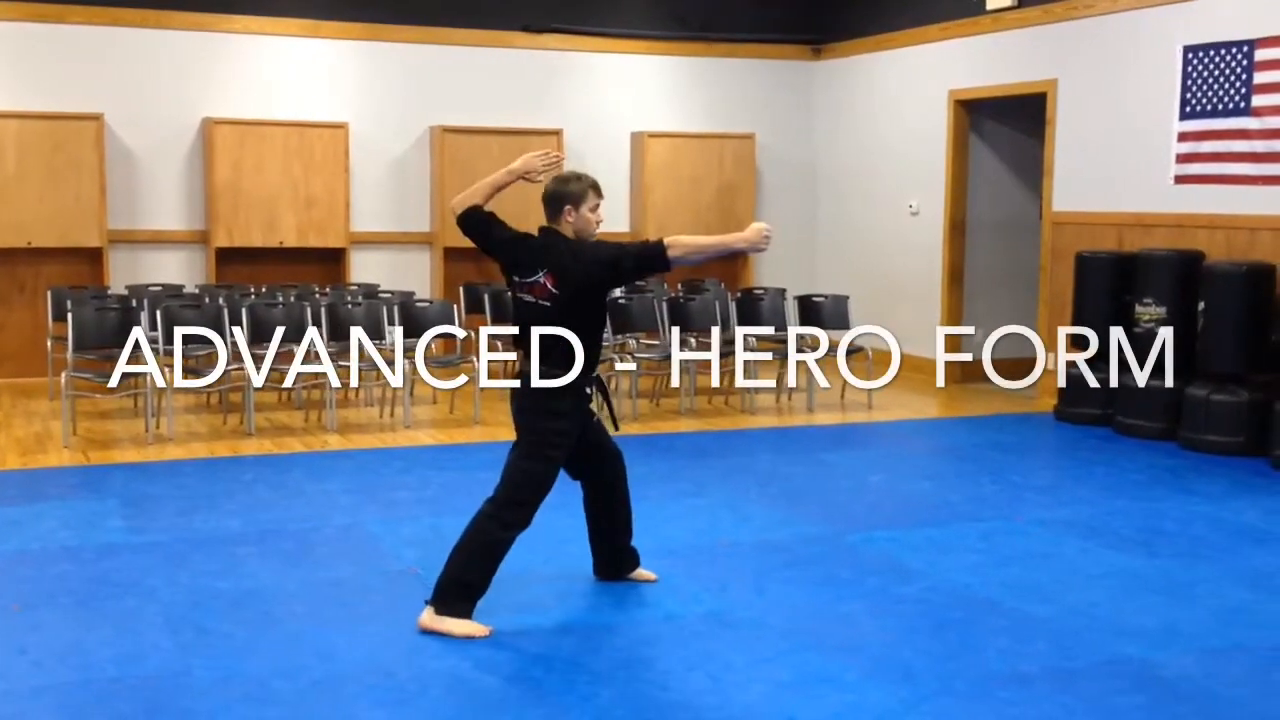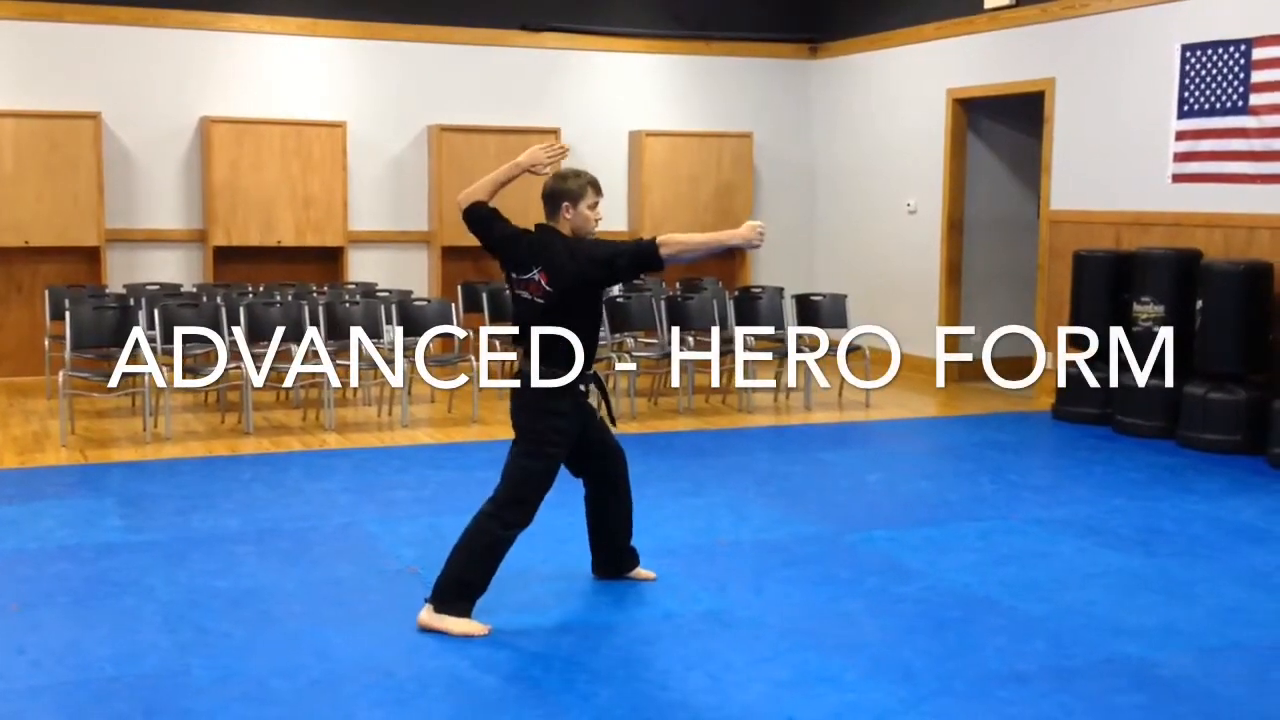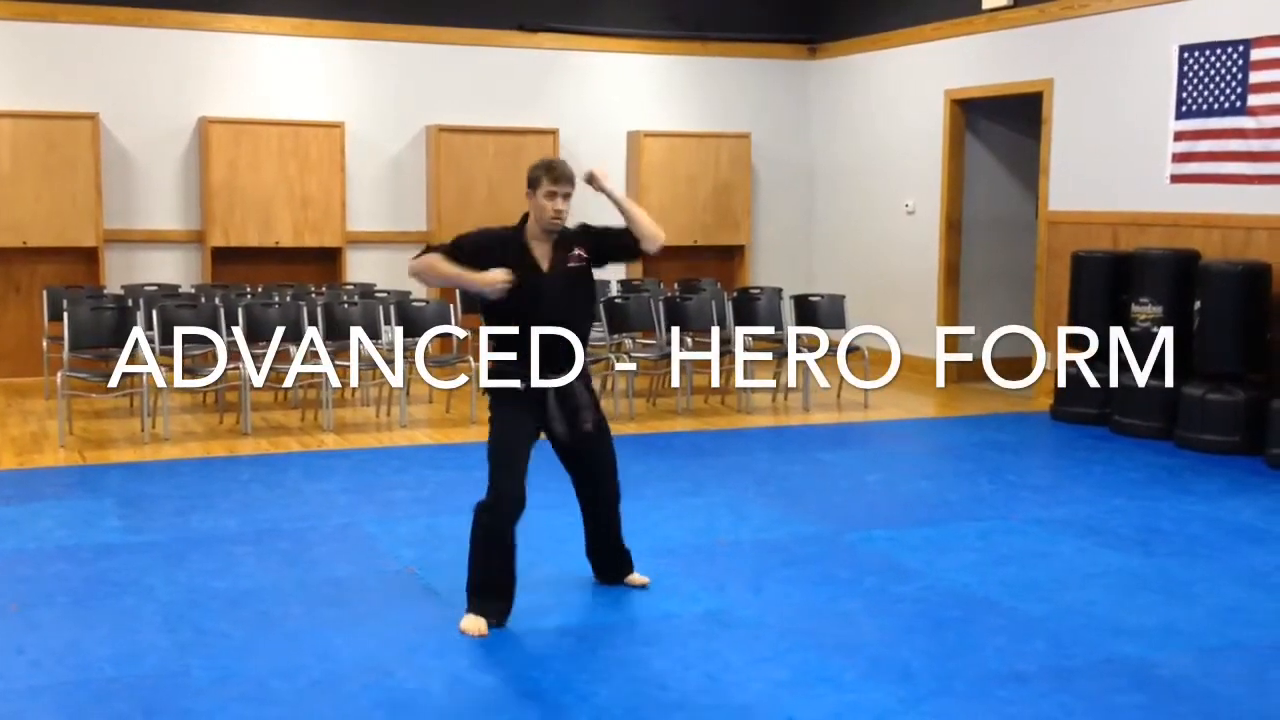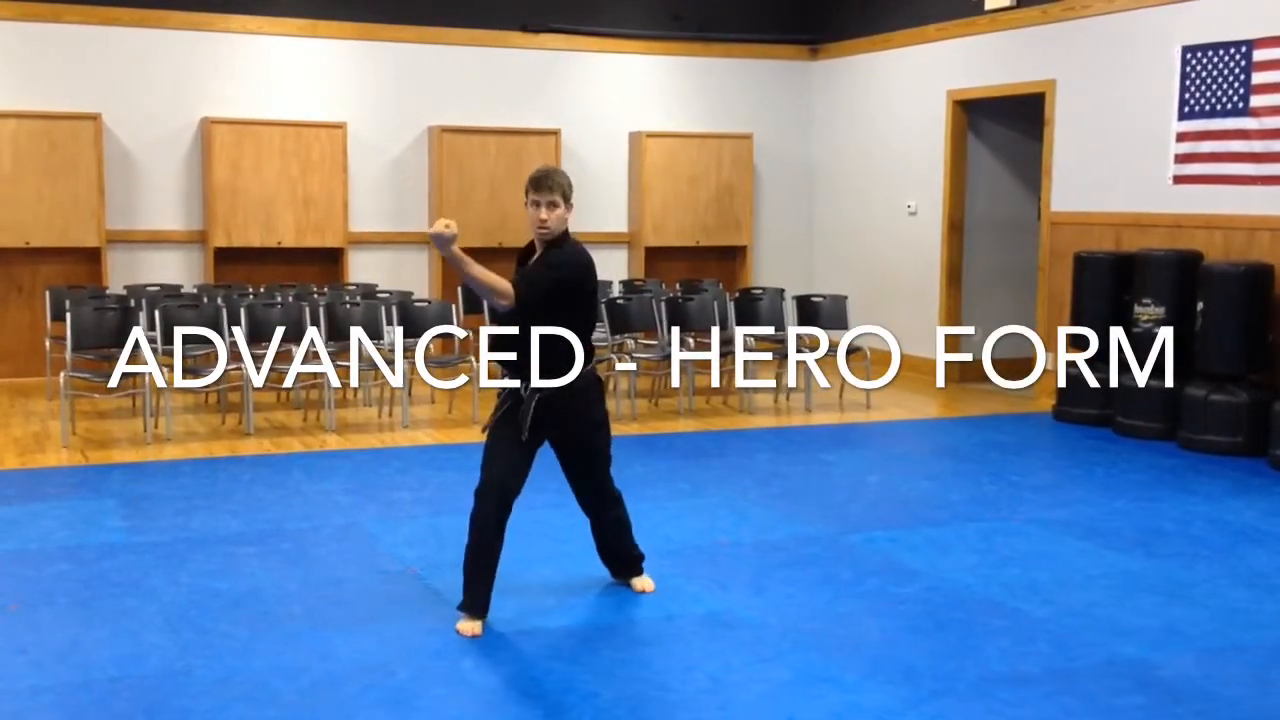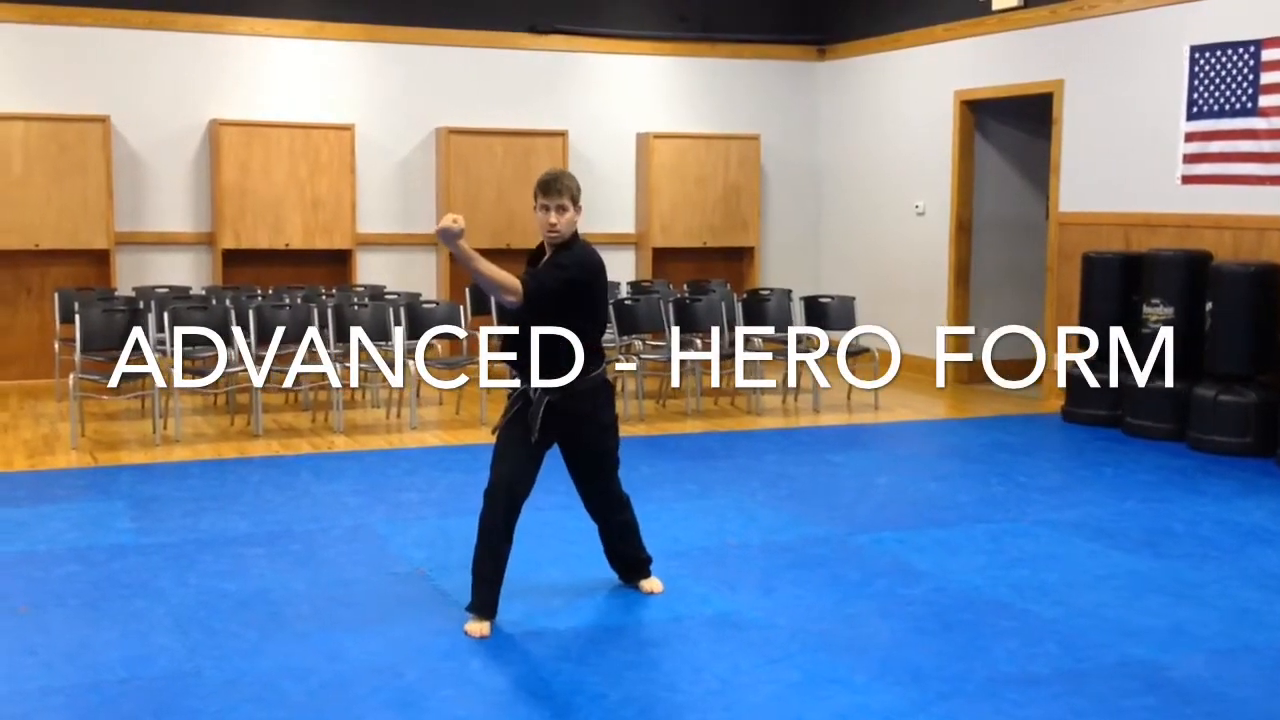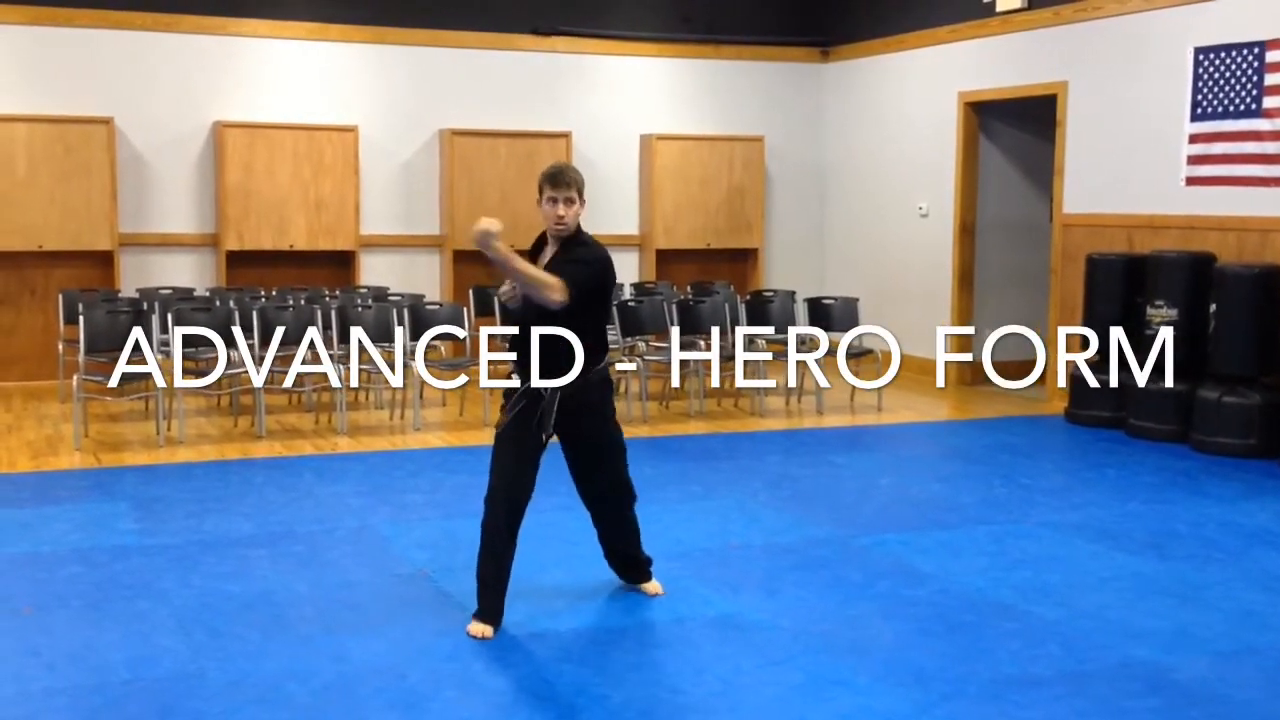
dt=0.4s
person 1, frame 1
left shoulder: (519, 250)
right shoulder: (588, 261)
left elbow: (463, 209)
right elbow: (670, 250)
left wrist: (514, 171)
right wrist: (741, 241)
left hip: (552, 391)
right hip: (554, 397)
left knee: (605, 467)
right knee: (513, 502)
left ankle: (616, 562)
right ankle: (444, 607)
person 1, frame 2
left shoulder: (518, 247)
right shoulder: (582, 258)
left elbow: (470, 203)
right elbow: (660, 249)
left wrist: (520, 165)
right wrist: (731, 235)
left hip: (558, 391)
right hip: (549, 396)
left knee: (608, 466)
right knee: (514, 501)
left ankle: (615, 562)
right ankle: (443, 606)
person 1, frame 3
left shoulder: (583, 242)
right shoulder: (493, 243)
left elbow: (653, 241)
right elbow: (422, 264)
left wrist: (609, 192)
right wrist: (473, 279)
left hip: (572, 388)
right hip: (515, 389)
left knee: (600, 481)
right knee: (505, 499)
left ankle: (614, 566)
right ankle: (484, 604)
person 1, frame 4
left shoulder: (571, 261)
right shoulder: (535, 252)
left elbow: (506, 297)
left wrist: (450, 252)
left hip: (572, 395)
right hip: (522, 394)
left knee: (596, 489)
right knee: (492, 496)
left ankle: (627, 566)
right ankle: (474, 606)
person 1, frame 5
left shoulder: (582, 263)
right shoulder: (546, 254)
left elbow: (514, 294)
left wrist: (457, 246)
left hip: (582, 396)
right hip: (531, 395)
left knee: (604, 492)
right knee: (501, 497)
left ankle: (636, 568)
right ankle: (483, 607)
person 1, frame 6
left shoulder: (588, 254)
right shoulder: (538, 245)
left elbow: (555, 294)
left wrist: (495, 250)
right wrist: (512, 292)
left hip: (583, 390)
right hip: (528, 389)
left knee: (611, 490)
right knee: (504, 498)
left ankle: (633, 567)
right ankle: (488, 609)
